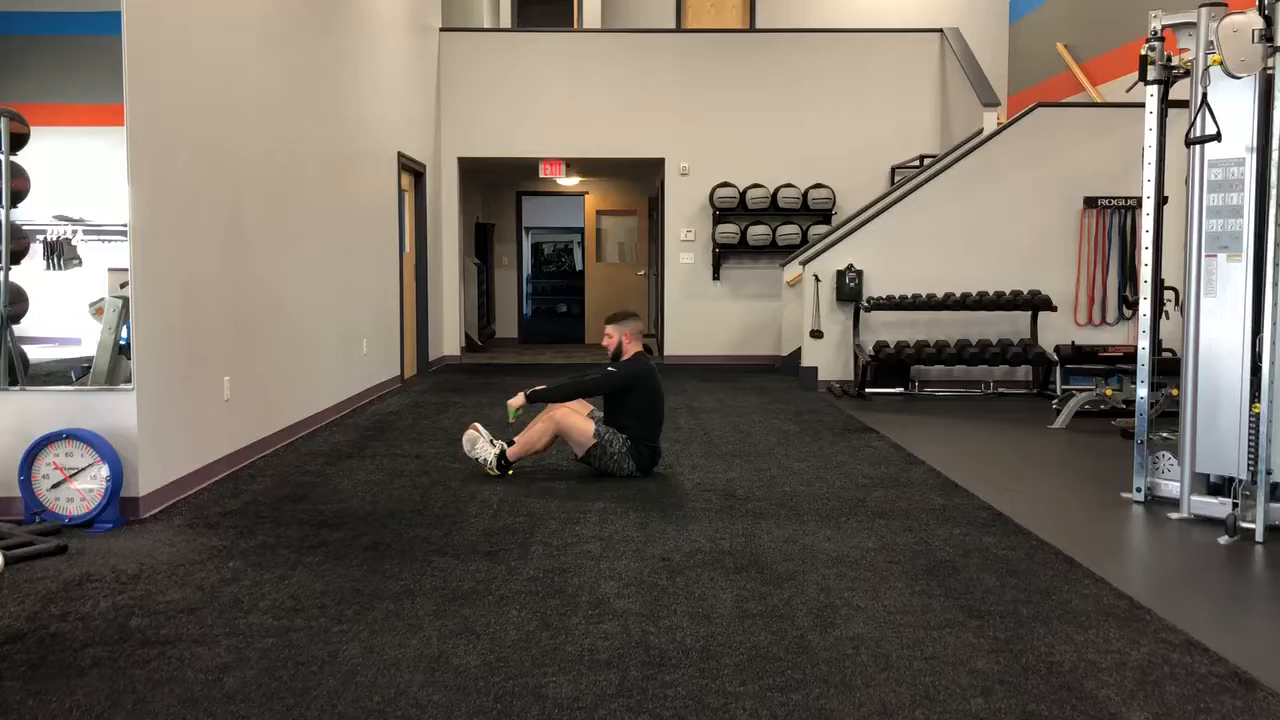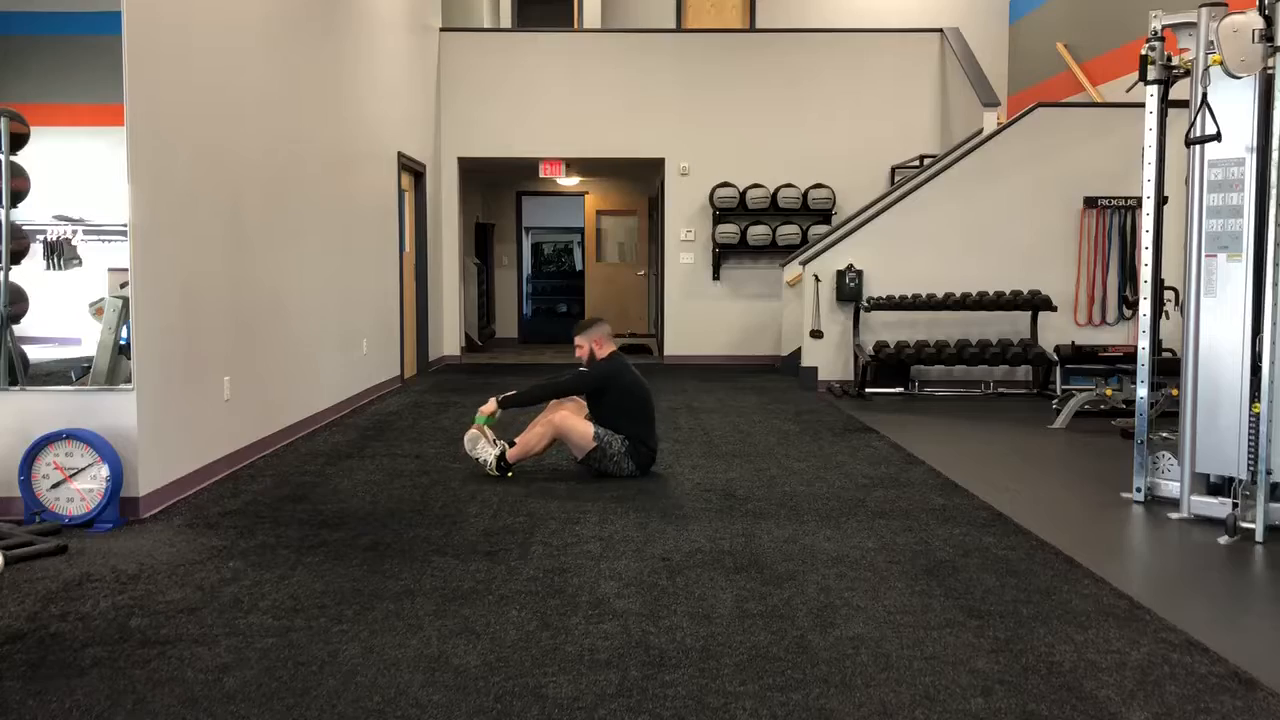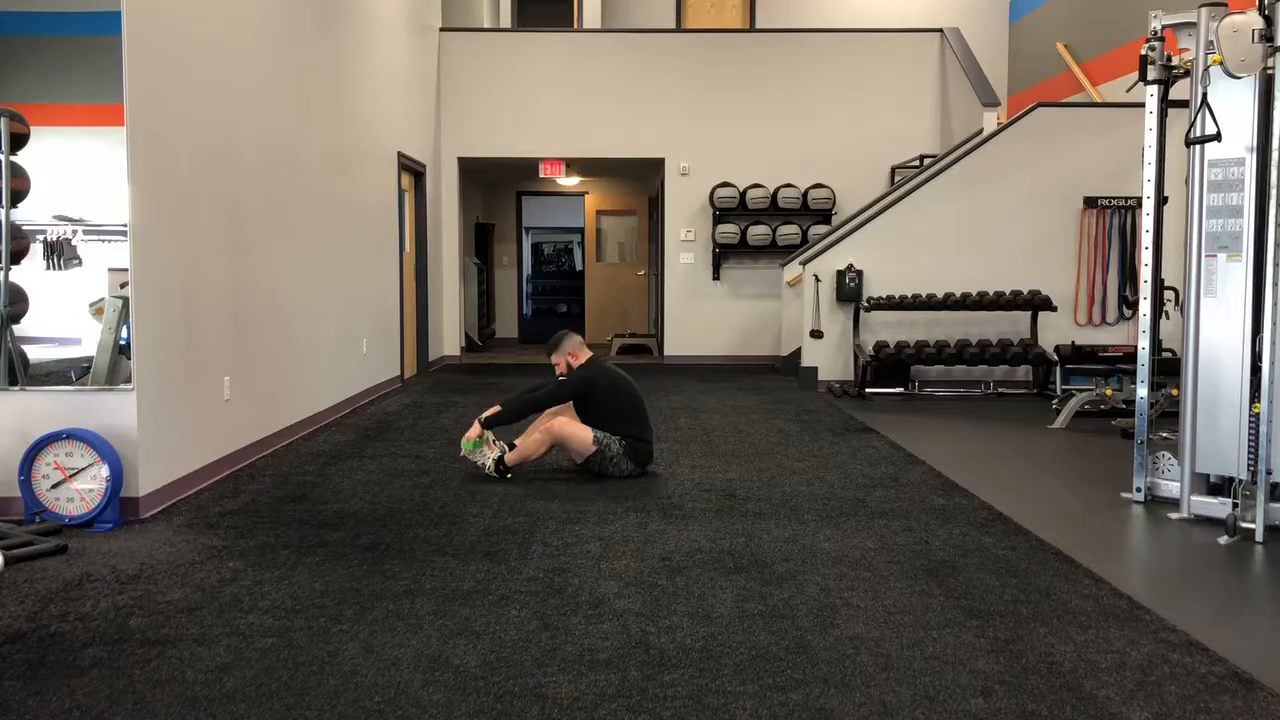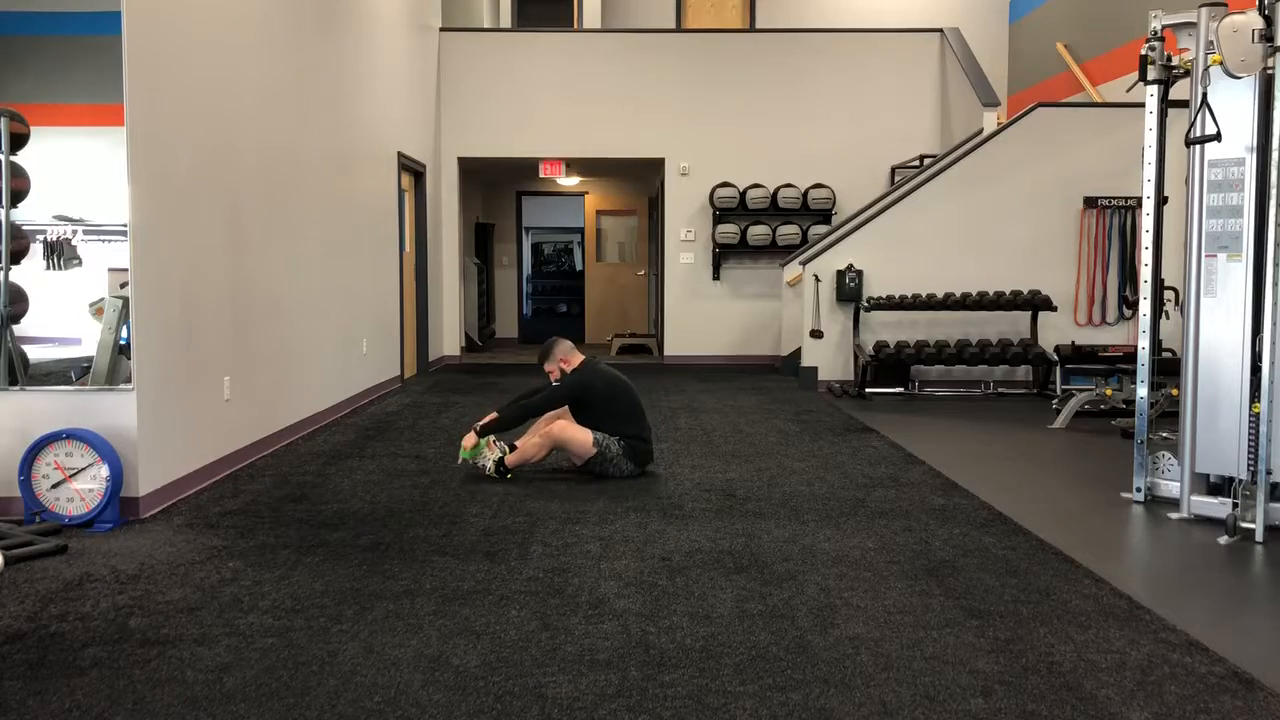
dt=0.3s
person 1, frame 1
left shoulder: (634, 371)
right shoulder: (632, 365)
left elbow: (581, 389)
right elbow: (584, 383)
left wrist: (528, 397)
right wrist: (538, 392)
left hip: (633, 458)
right hip: (626, 443)
left knee: (560, 416)
right knee: (563, 404)
left ankle: (500, 461)
right ankle: (506, 447)
person 1, frame 2
left shoulder: (606, 371)
right shoulder: (611, 366)
left elbow: (556, 389)
right elbow: (560, 386)
left wrist: (500, 402)
right wrist: (510, 397)
left hip: (632, 459)
right hip: (625, 444)
left knee: (559, 420)
right knee: (562, 403)
left ankle: (500, 463)
right ankle: (508, 449)
person 1, frame 3
left shoulder: (587, 377)
right shoulder: (594, 369)
left elbow: (535, 403)
right elbow: (540, 392)
left wrist: (484, 424)
right wrist: (499, 408)
left hip: (629, 457)
right hip: (622, 443)
left knee: (557, 426)
right knee: (559, 409)
left ankle: (499, 465)
right ankle: (508, 450)
person 1, frame 4
left shoulder: (581, 381)
right shoulder: (589, 371)
left elbow: (530, 409)
right elbow: (537, 396)
left wrist: (479, 432)
right wrist: (496, 415)
left hip: (629, 457)
right hip: (622, 443)
left knee: (557, 430)
right knee: (558, 413)
left ankle: (500, 466)
right ankle: (508, 452)
